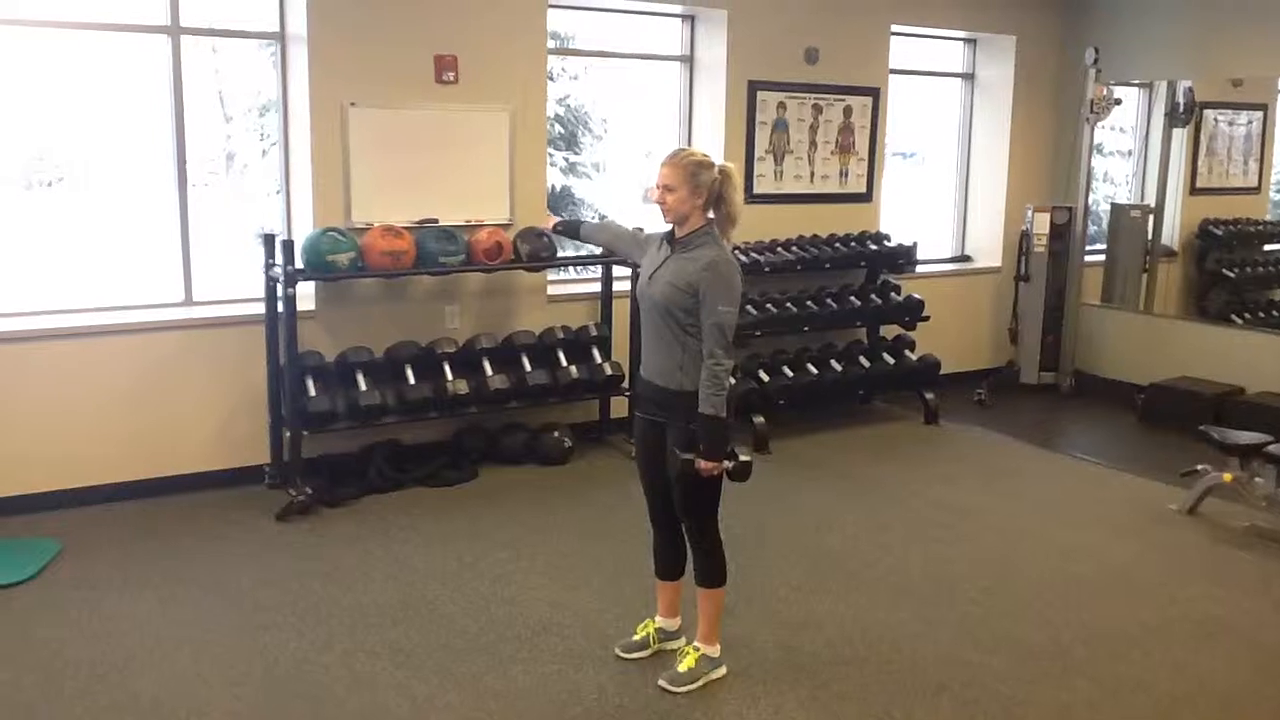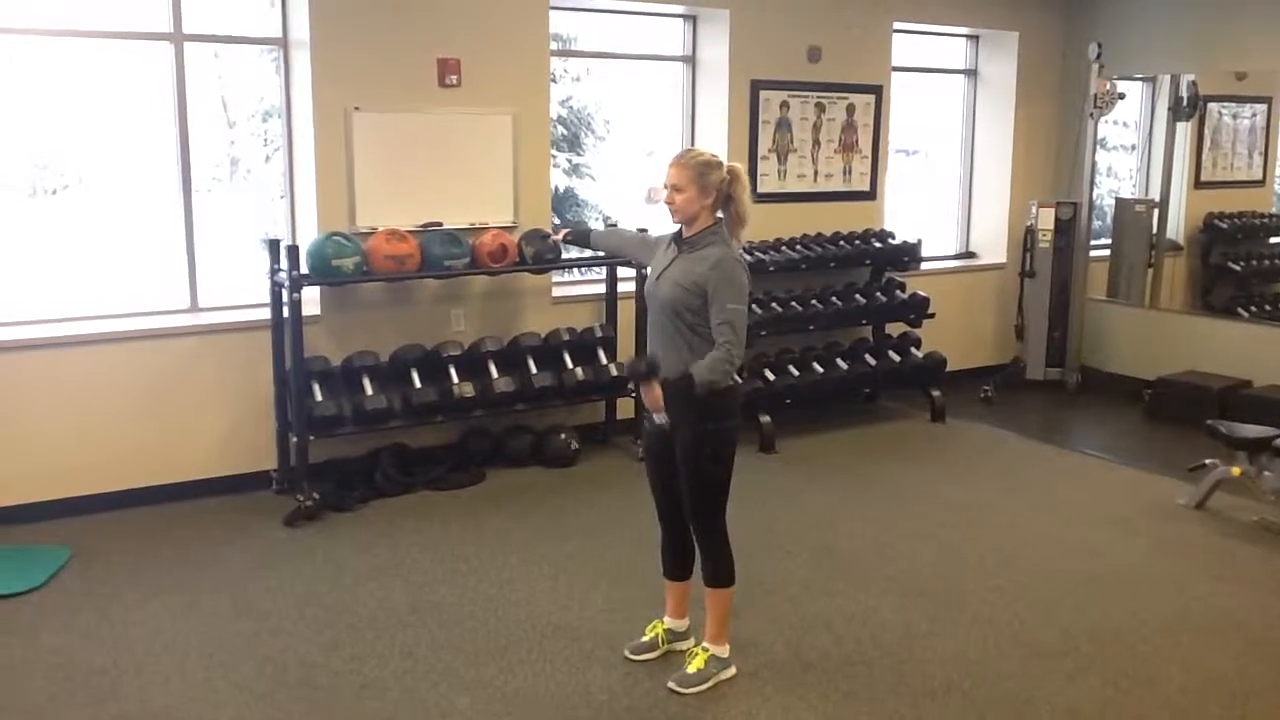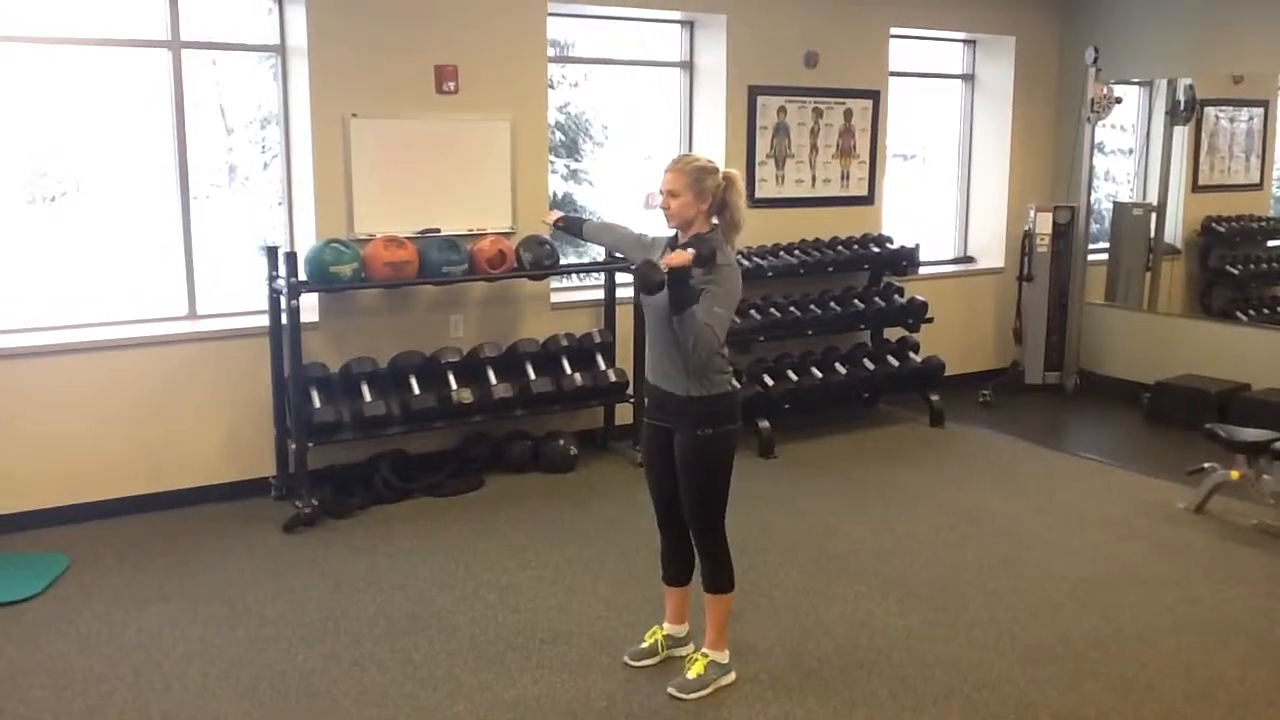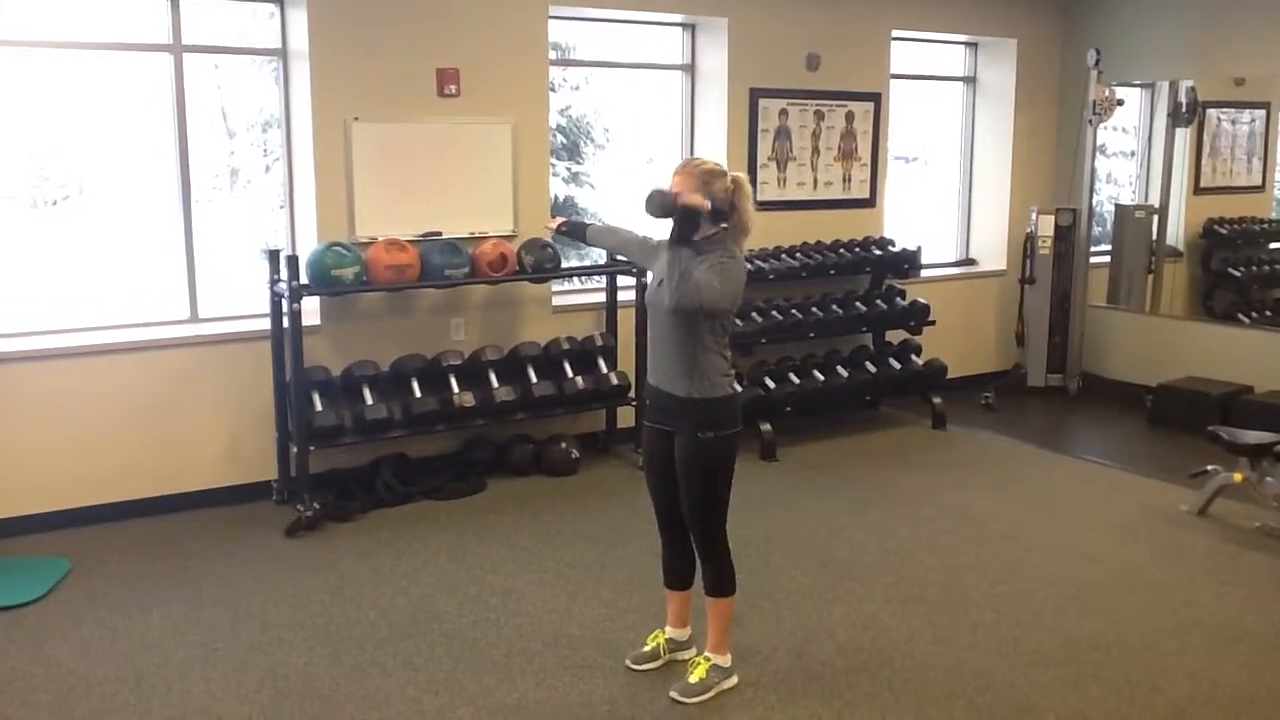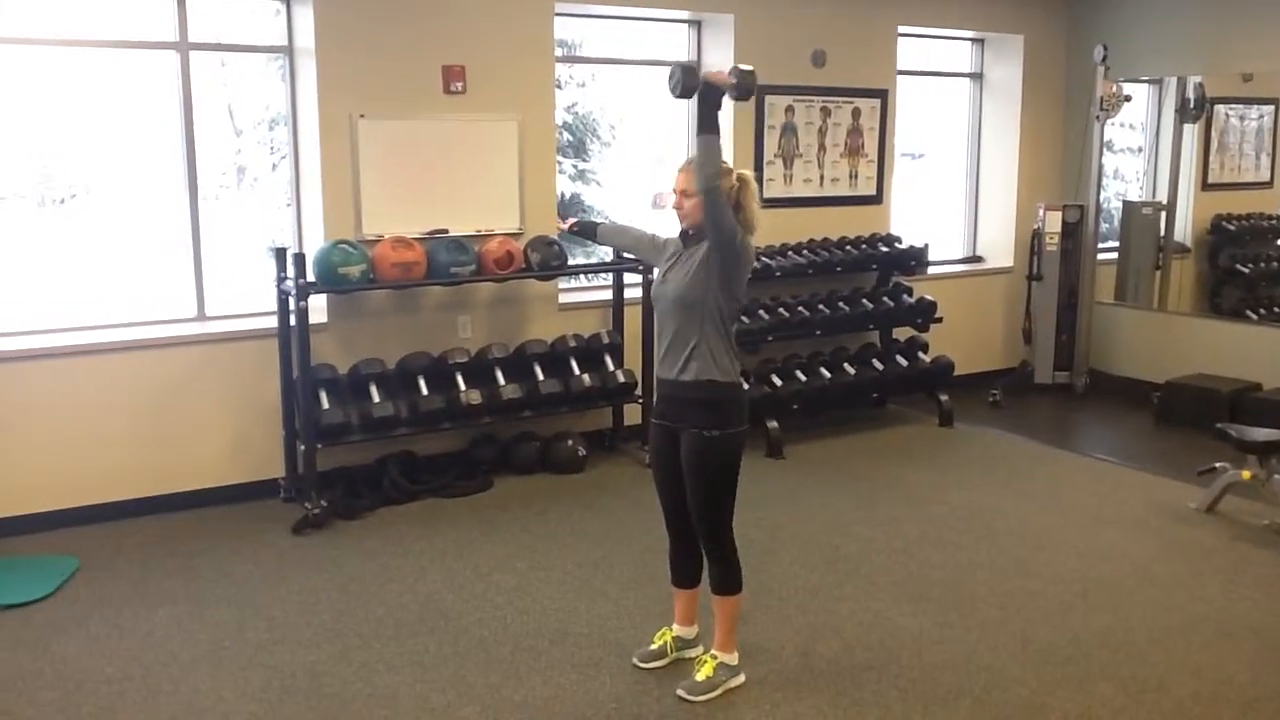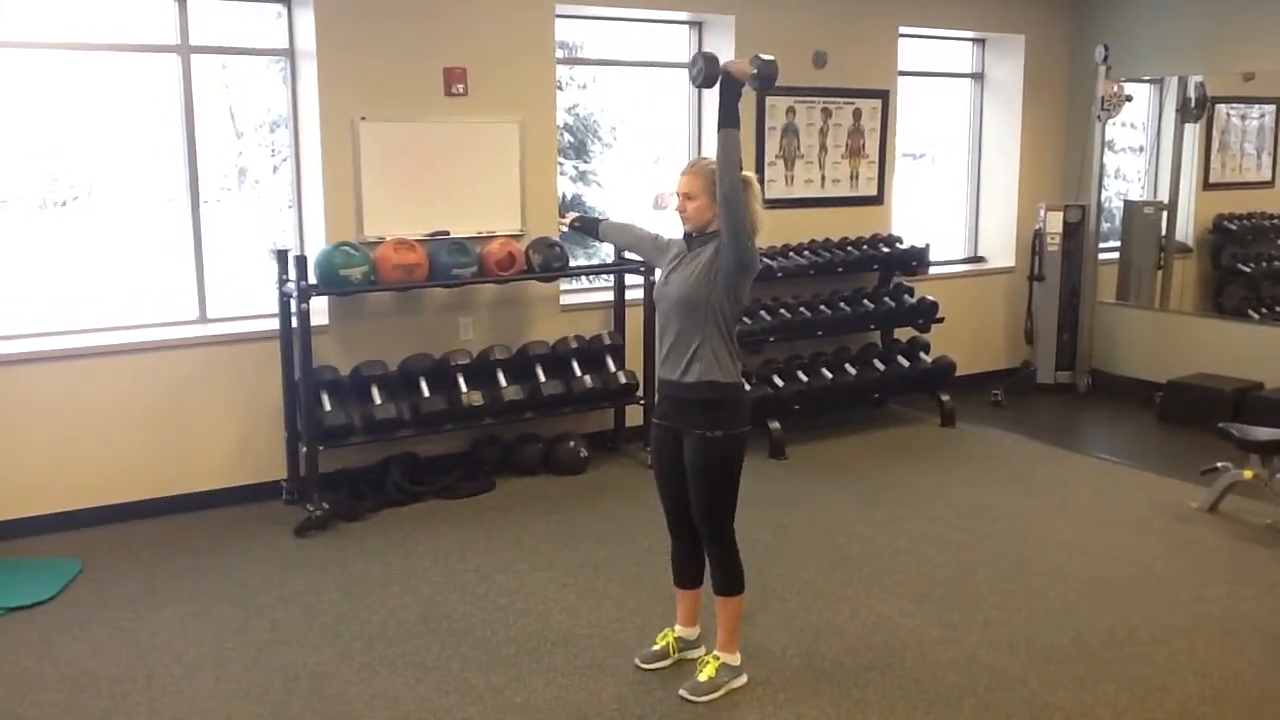
dt=0.7s
person 1, frame 1
left shoulder: (715, 263)
right shoulder: (659, 246)
left elbow: (718, 356)
right elbow: (616, 236)
left wrist: (712, 435)
right wrist: (565, 225)
left hip: (691, 411)
right hip: (651, 401)
left knee: (698, 526)
right knee: (662, 520)
left ankle: (708, 650)
right ankle: (666, 624)
person 1, frame 2
left shoulder: (723, 262)
right shoulder: (667, 246)
left elbow: (730, 350)
right elbow: (625, 242)
left wrist: (679, 389)
right wrist: (575, 236)
left hip: (705, 411)
right hip: (661, 403)
left knee: (706, 526)
right knee: (671, 521)
left ankle: (717, 650)
right ankle: (675, 625)
person 1, frame 3
left shoulder: (718, 267)
right shoulder: (663, 248)
left elbow: (702, 348)
right elbow: (618, 237)
left wrist: (680, 283)
right wrist: (567, 222)
left hip: (705, 414)
right hip: (661, 405)
left knee: (706, 531)
right knee: (670, 526)
left ankle: (717, 655)
right ankle: (674, 631)
person 1, frame 4
left shoulder: (724, 264)
right shoulder: (668, 250)
left elbow: (682, 298)
right elbow: (621, 239)
left wrist: (686, 226)
right wrist: (569, 227)
left hip: (706, 416)
right hip: (661, 407)
left knee: (707, 534)
right knee: (671, 530)
left ankle: (719, 659)
right ankle: (675, 635)
person 1, frame 5
left shoulder: (729, 252)
right shoulder: (674, 247)
left elbow: (713, 187)
right elbow: (628, 237)
left wrist: (709, 108)
right wrist: (579, 228)
left hip: (714, 410)
right hip: (669, 404)
left knee: (714, 533)
right knee: (678, 528)
left ankle: (726, 659)
right ankle: (683, 632)
person 1, frame 6
left shoulder: (733, 255)
right shoulder: (677, 251)
left elbow: (733, 181)
right elbow: (630, 235)
left wrist: (730, 100)
right wrist: (580, 222)
left hip: (714, 410)
right hip: (670, 406)
left knee: (714, 533)
right knee: (681, 529)
left ankle: (728, 658)
right ankle: (685, 634)
